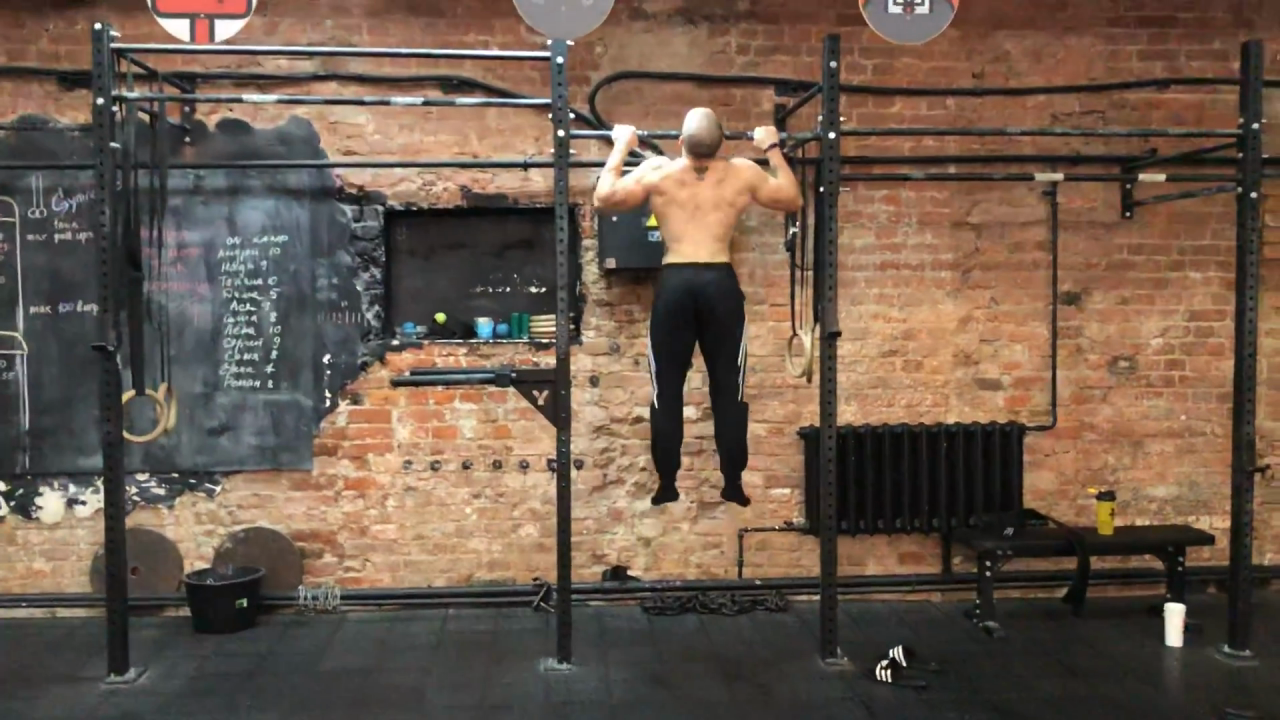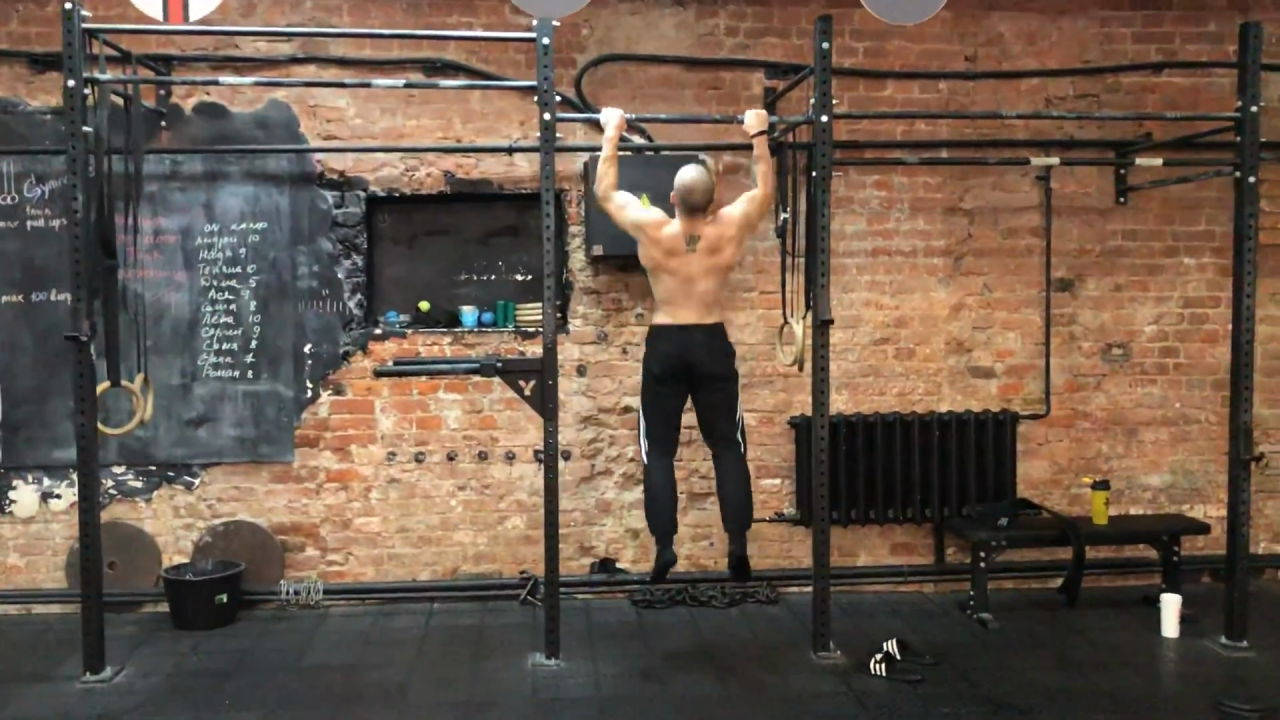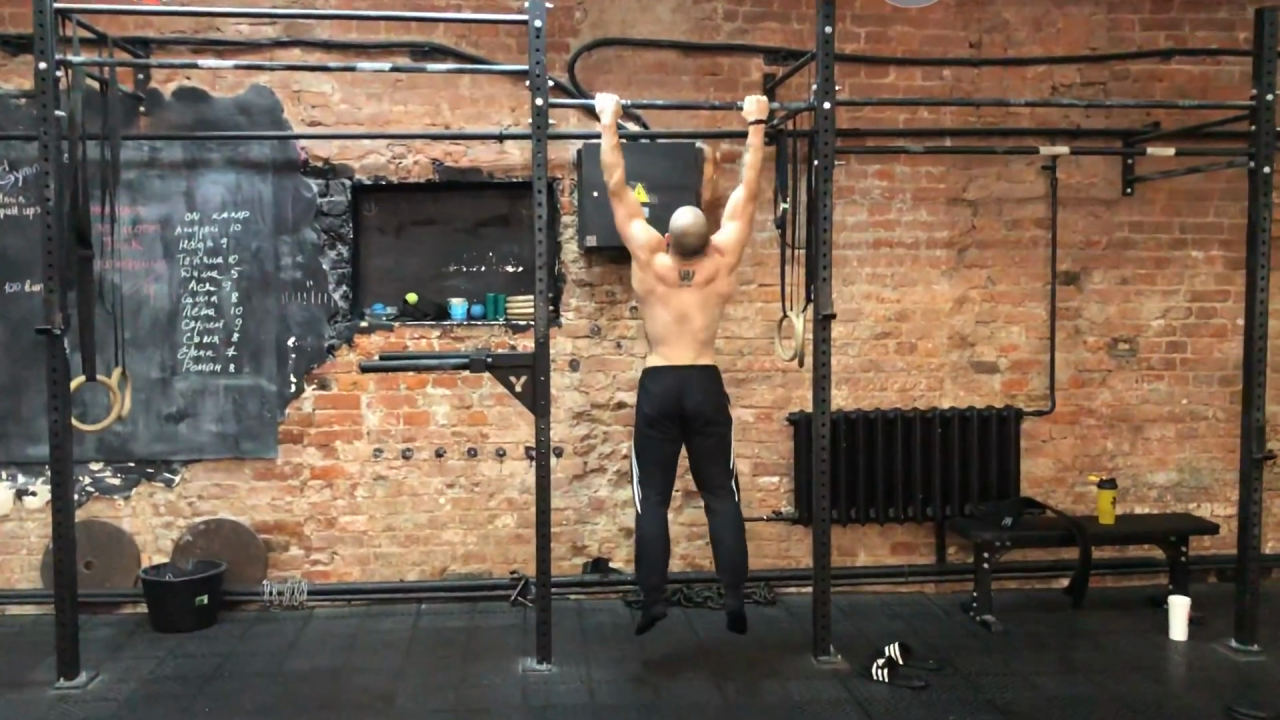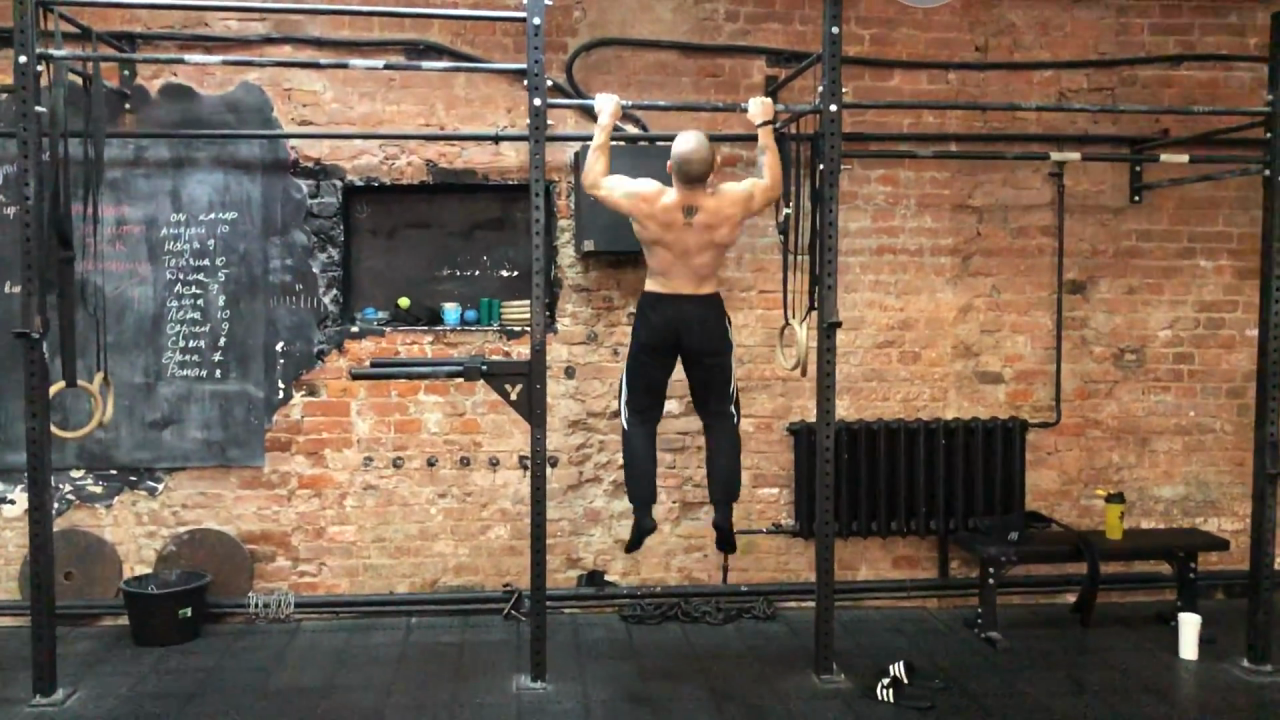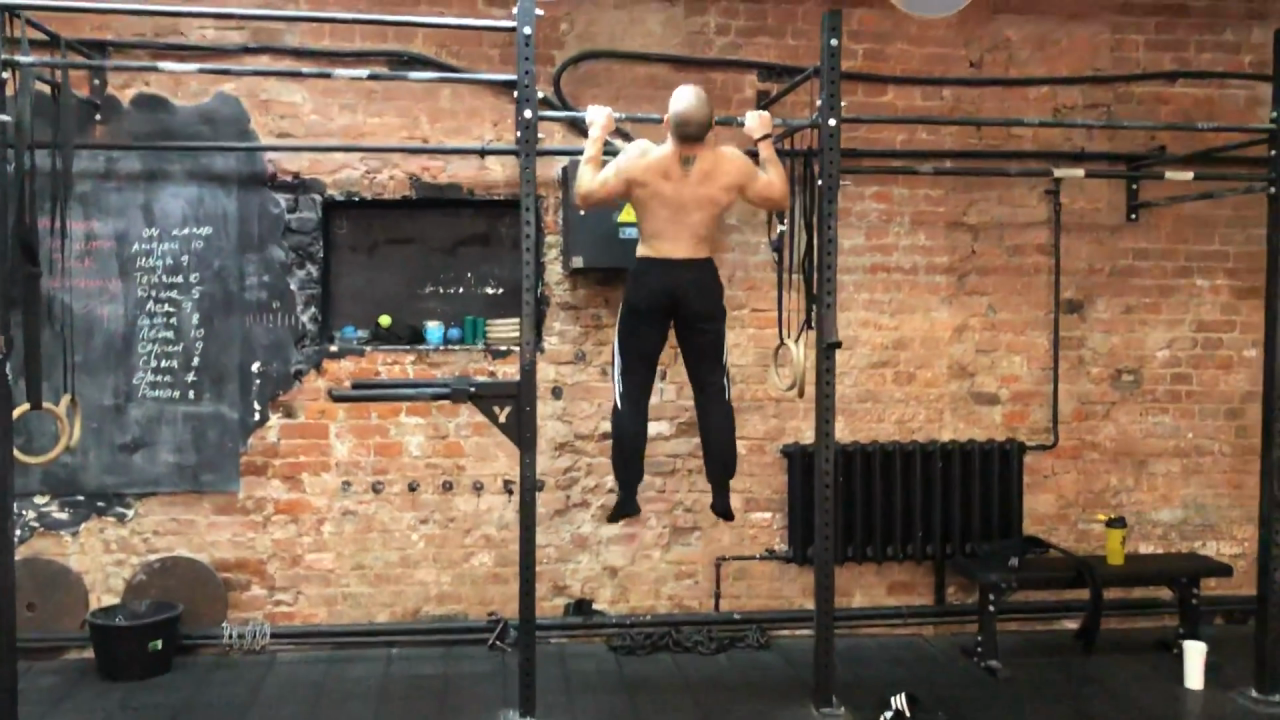
dt=0.3s
person 1, frame 1
left shoulder: (657, 171)
right shoulder: (744, 173)
left elbow: (602, 199)
right elbow: (794, 200)
left wrist: (621, 147)
right wrist: (773, 149)
left hip: (674, 283)
right hip: (721, 283)
left knee: (667, 390)
right knee: (728, 387)
left ankle: (667, 483)
right ankle: (733, 482)
person 1, frame 2
left shoulder: (651, 230)
right shoulder: (730, 229)
left elbow: (604, 192)
right elbow: (766, 193)
left wrist: (611, 136)
right wrist: (759, 137)
left hip: (664, 346)
right hip: (713, 346)
left knee: (658, 454)
right knee: (728, 449)
left ankle: (664, 549)
right ankle: (737, 544)
person 1, frame 3
left shoulder: (647, 260)
right shoulder: (723, 262)
left elbow: (616, 188)
right elbow: (747, 191)
left wrist: (609, 122)
right wrist: (756, 124)
left hip: (658, 388)
right hip: (706, 387)
left knee: (651, 500)
right knee: (721, 497)
left ankle: (653, 600)
right ankle: (734, 598)
person 1, frame 4
left shoulder: (646, 198)
right shoulder: (732, 201)
left elbow: (591, 181)
right elbow: (775, 185)
left wrist: (604, 123)
right wrist: (765, 124)
left hip: (656, 314)
right hip: (707, 316)
left knee: (640, 418)
right knee: (720, 418)
left ankle: (642, 514)
right ankle: (724, 518)
person 1, frame 5
left shoulder: (639, 158)
right shoulder: (731, 164)
left elbow: (583, 196)
right elbow: (780, 198)
left wrist: (597, 135)
right wrist: (764, 139)
left hip: (649, 278)
right hip: (700, 279)
left knee: (631, 390)
right knee: (711, 387)
left ankle: (628, 495)
right ankle: (721, 493)
